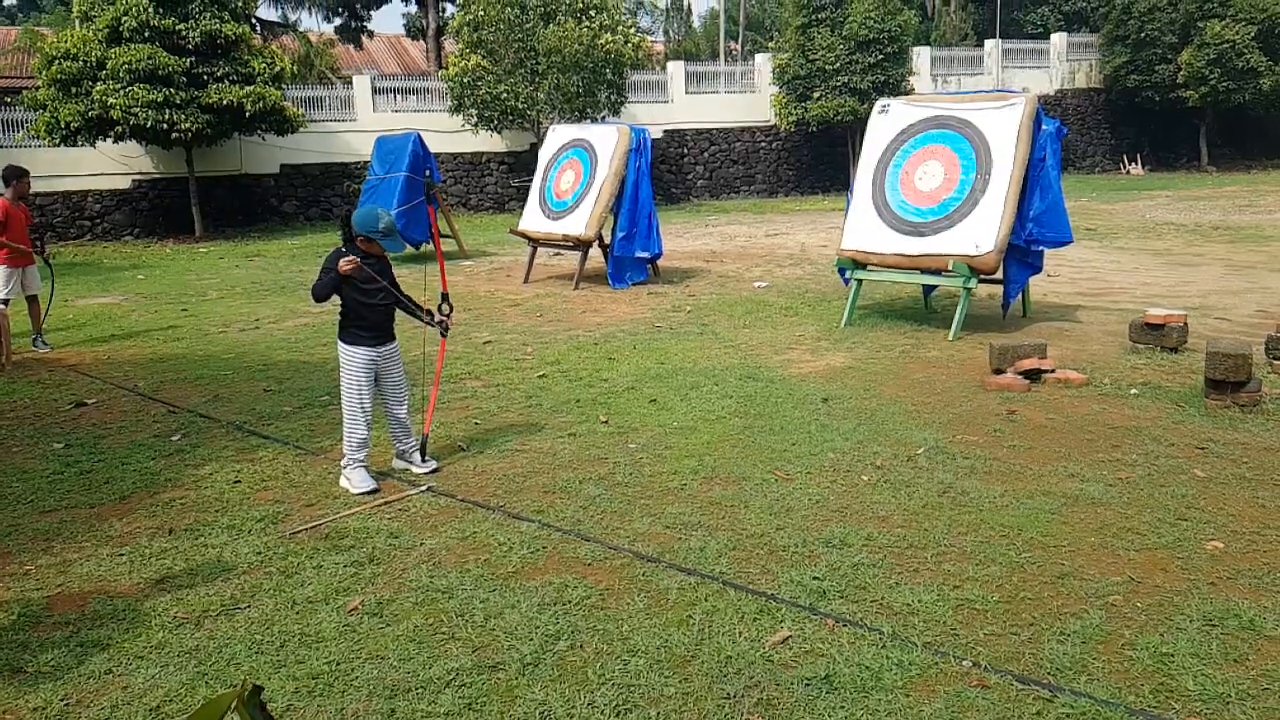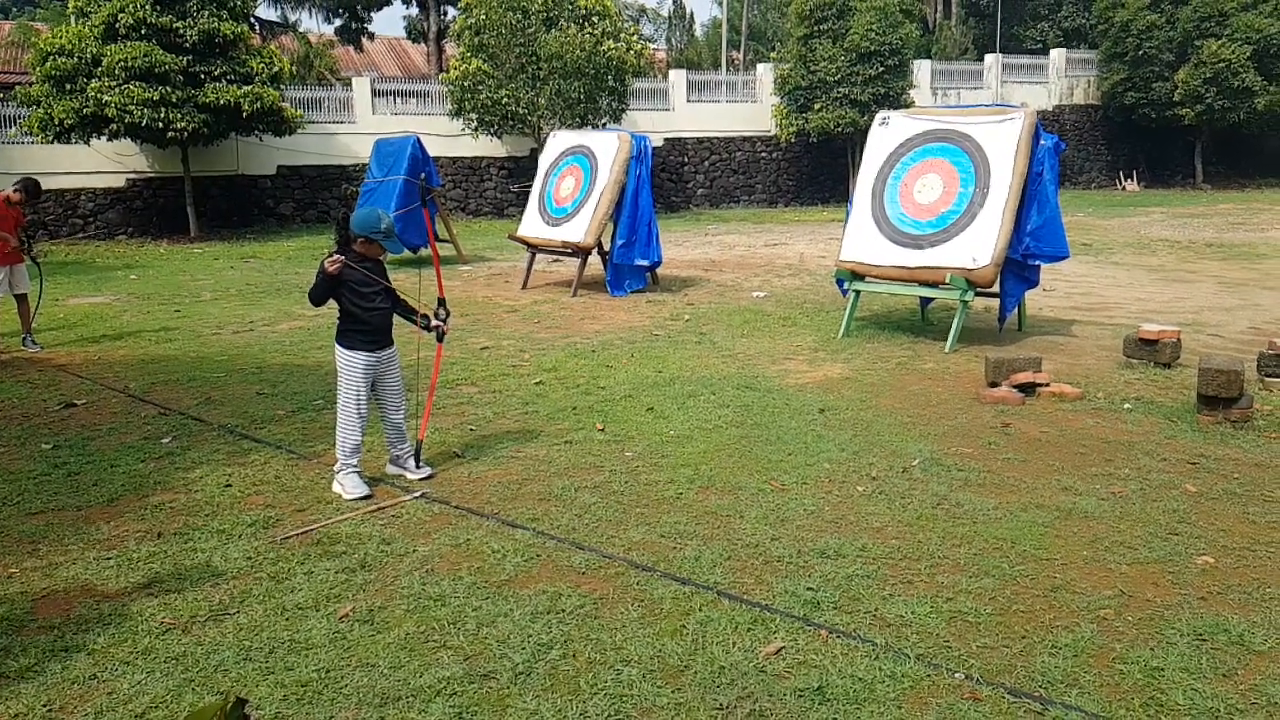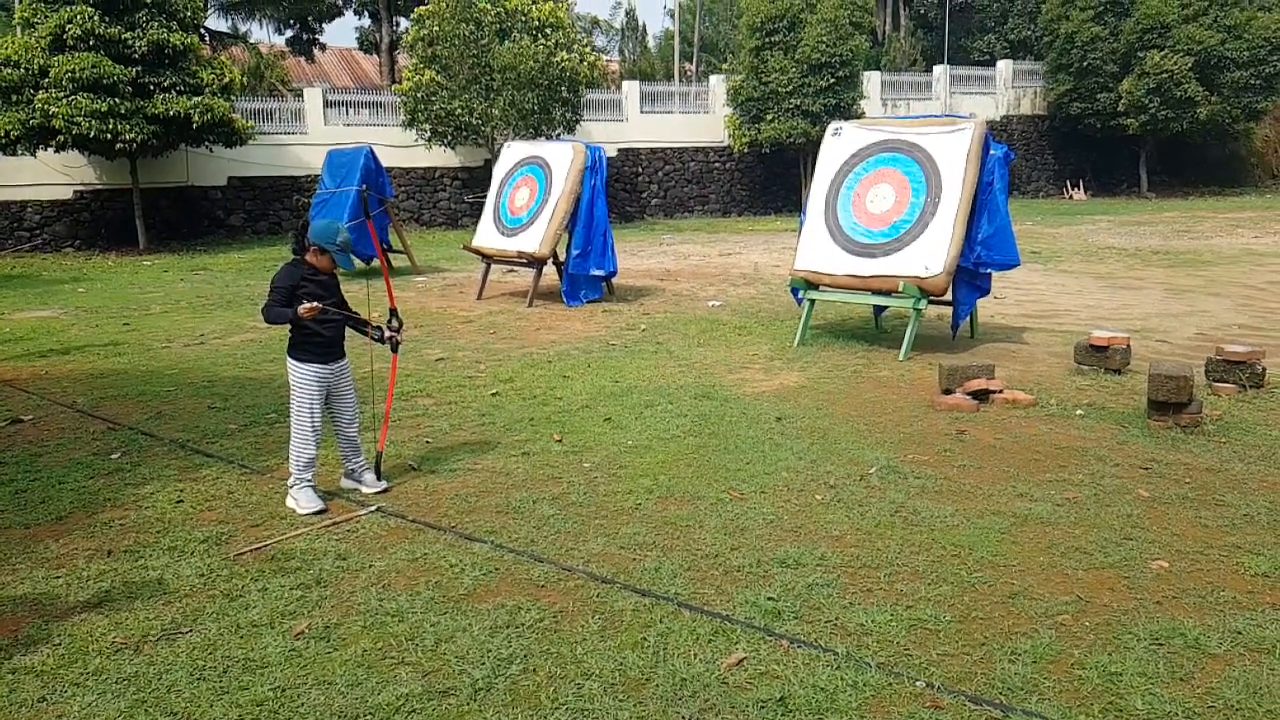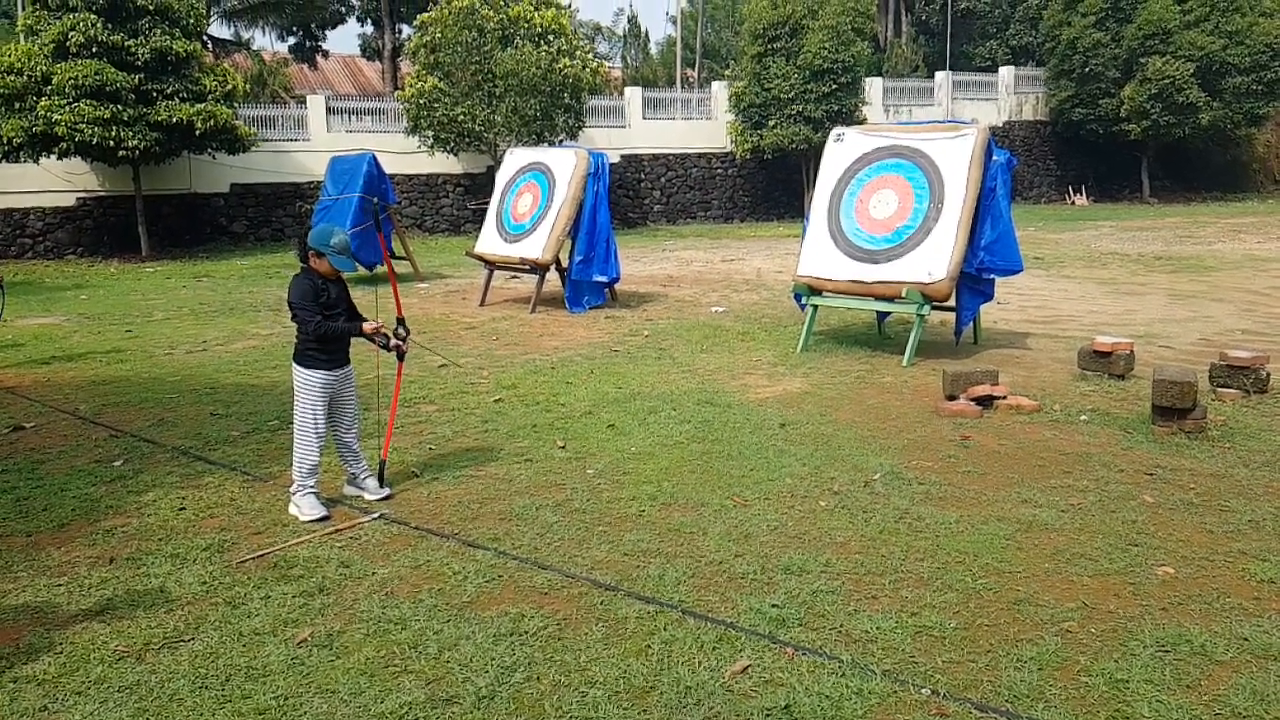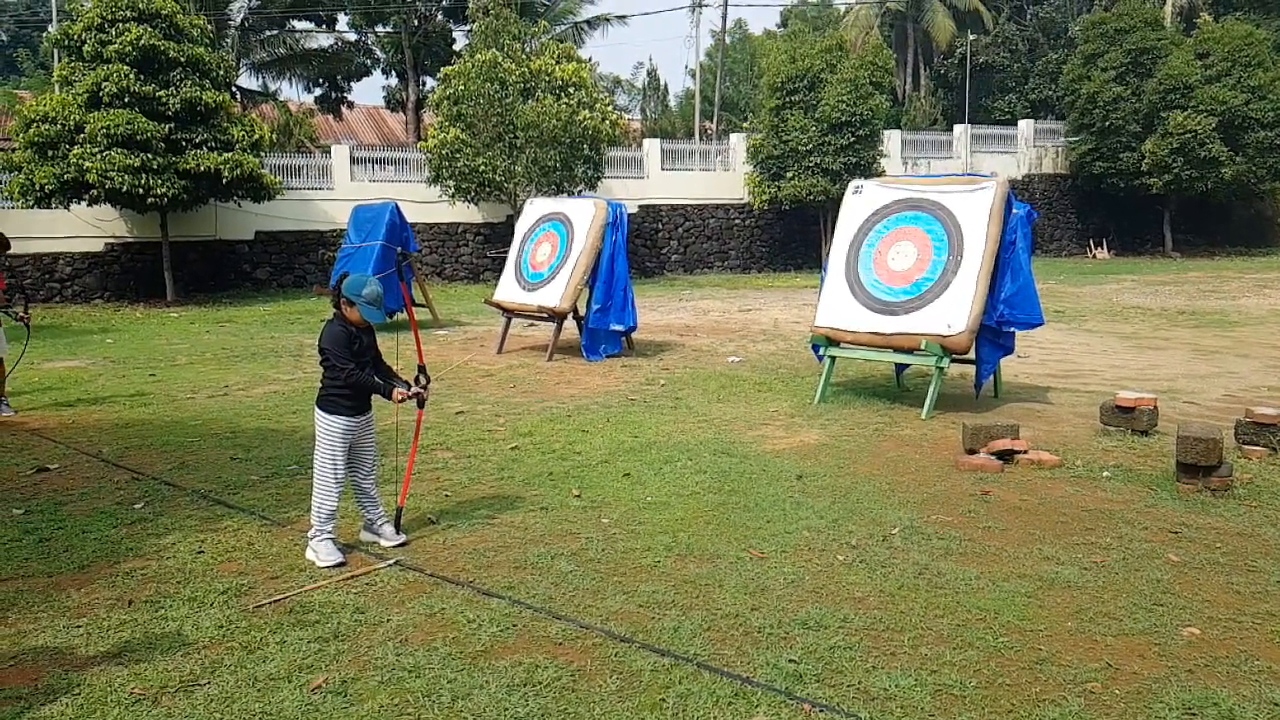
dt=1s
person 1, frame 1
left shoulder: (382, 261)
right shoulder: (340, 258)
left elbow: (397, 296)
right elbow: (318, 294)
left wrist: (428, 316)
right wrist: (338, 274)
left hip: (387, 345)
right hip: (356, 348)
left knee: (398, 402)
right knee: (359, 409)
left ankle: (407, 452)
right ankle: (353, 467)
person 1, frame 2
left shoulder: (376, 265)
right shoulder: (337, 264)
left elbow: (393, 299)
right elbow: (316, 299)
left wrist: (425, 321)
right wrist: (327, 276)
left hip: (385, 349)
right hip: (354, 353)
left knee: (395, 407)
right knee: (353, 413)
left ankle: (401, 457)
right ankle: (346, 472)
person 1, frame 3
left shoulder: (329, 277)
right shoulder: (290, 275)
left elbow: (345, 313)
right elbow: (270, 312)
left wrist: (378, 333)
right wrist: (297, 314)
left hip: (338, 362)
right hip: (307, 366)
left knee: (348, 421)
right knee: (307, 427)
left ankle: (355, 471)
right ankle: (300, 486)
person 1, frame 4
left shoulder: (337, 283)
right shoulder: (302, 286)
left elbow: (353, 316)
right elbow: (316, 328)
left wrist: (385, 340)
right wrist: (358, 330)
left hip: (342, 368)
right hip: (312, 371)
left knee: (348, 428)
right knee: (311, 433)
left ankle: (358, 478)
right ankle: (302, 494)
person 1, frame 5
left shoulder: (365, 330)
right shoulder: (335, 333)
left elbow: (378, 365)
right elbow: (349, 375)
left wrist: (405, 387)
right wrist: (388, 392)
left hip: (362, 414)
right hip: (335, 416)
left knee: (366, 474)
right knee: (330, 479)
left ankle: (375, 524)
right ankle: (320, 539)
